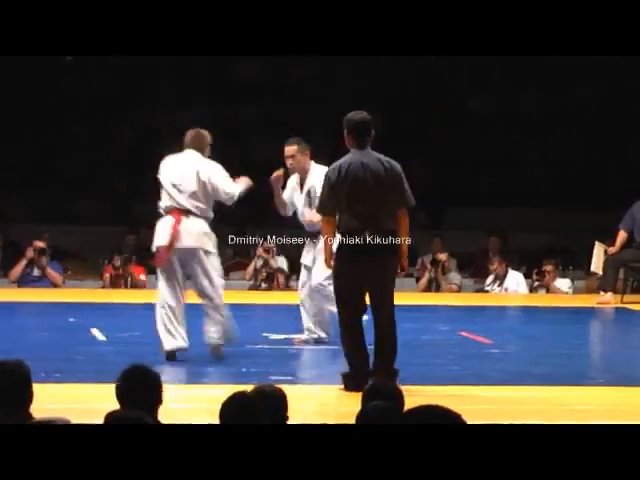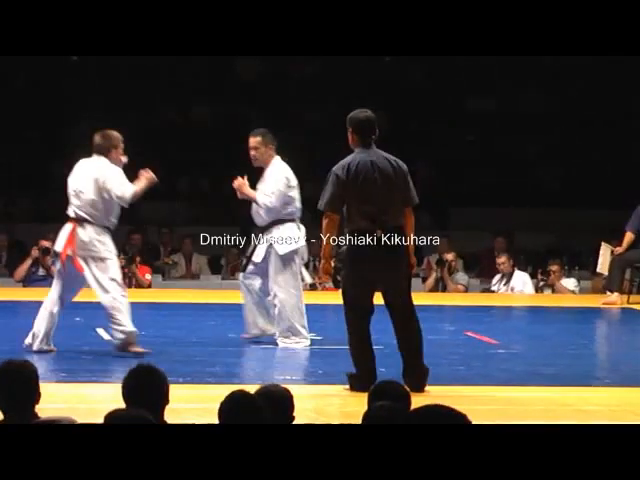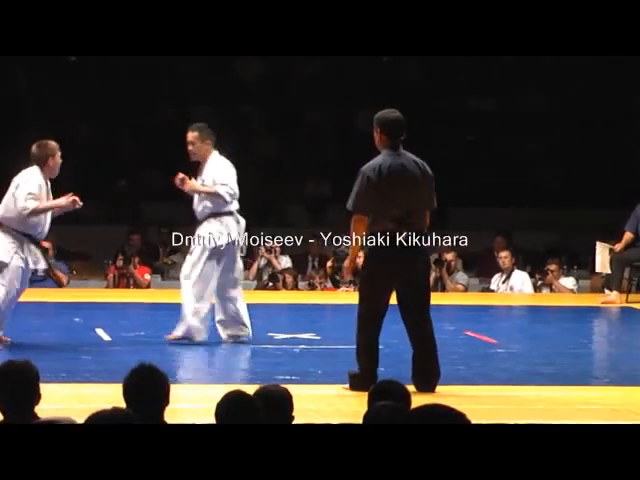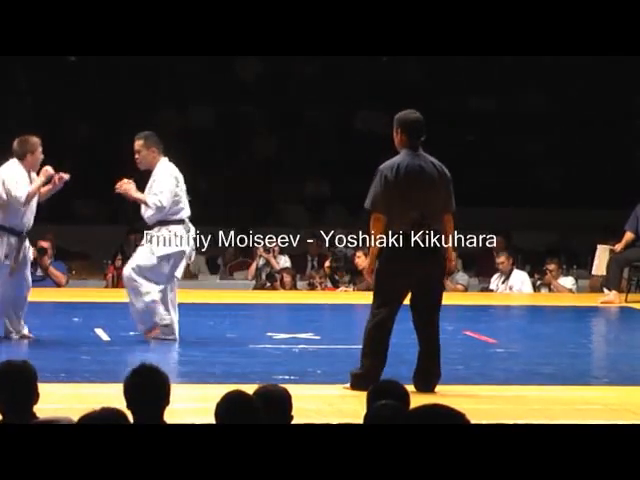
dt=0.4s
person 1, frame 1
left shoulder: (337, 170)
right shoulder: (391, 167)
left elbow: (328, 219)
right elbow: (402, 215)
left wrist: (328, 252)
right wrist: (403, 252)
left hip: (351, 248)
right hip: (384, 247)
left knee: (350, 316)
right knee: (385, 314)
left ankle: (357, 376)
right ankle: (384, 373)
person 1, frame 2
left shoulder: (343, 169)
right shoulder: (396, 165)
left elbow: (331, 218)
right elbow: (408, 212)
left wrist: (326, 257)
right wrist: (409, 249)
left hip: (361, 248)
right hip: (394, 245)
left knee: (358, 316)
right knee: (404, 313)
left ankle: (364, 378)
right ankle: (416, 375)
person 1, frame 3
left shoulder: (371, 170)
right shoulder: (422, 168)
left elbow: (361, 220)
right elbow: (426, 214)
left wrist: (352, 255)
left hip: (382, 250)
right hip: (415, 249)
left knee: (369, 316)
right knee: (418, 317)
left ankle: (364, 377)
right ankle: (426, 378)
person 1, frame 4
left shoulder: (389, 169)
right shoulder: (440, 170)
left elbow: (378, 218)
right elbow: (447, 217)
left wrist: (373, 254)
right wrist: (449, 252)
left hip: (399, 249)
right hip: (431, 250)
left knee: (382, 314)
right knee: (428, 318)
left ankle: (366, 377)
right ankle: (426, 379)
person 2, frame 1
left shoulder: (167, 163)
right shoulder: (208, 166)
right elbow: (228, 195)
right wrist: (241, 183)
left hip: (168, 228)
right hip: (196, 229)
left knee: (169, 291)
right knee: (211, 288)
left ankle: (172, 342)
right ankle: (218, 337)
person 2, frame 2
left shoulder: (83, 165)
right shoulder: (108, 169)
right elbow: (123, 195)
right wrist: (144, 182)
left hip: (71, 234)
right hip: (93, 237)
left knee: (60, 290)
right knee: (113, 289)
left ankle: (39, 339)
right ankle: (126, 337)
person 2, frame 3
left shoulder: (43, 180)
right shoulder: (29, 179)
left elbow: (39, 210)
right elbow: (24, 210)
left wrist: (64, 205)
right wrist: (55, 204)
left hip: (25, 244)
person 2, frame 4
left shoulder: (25, 172)
left elbow: (35, 198)
right elbow: (21, 199)
left wrist: (55, 186)
right wrist: (41, 178)
left hip: (17, 238)
left knee: (20, 287)
person 3, frame 1
left shoulder: (324, 175)
right shoulder: (294, 180)
right elbow: (285, 210)
left wrist: (322, 217)
right wrist: (277, 188)
right hip: (315, 237)
left knee: (321, 283)
right knee: (311, 286)
right ankle: (317, 331)
person 3, frame 2
left shoulder: (278, 172)
right shoulder: (270, 171)
left elbow: (269, 203)
left wrist: (246, 191)
right wrist: (247, 191)
left hip: (282, 236)
right hip: (271, 236)
left knee: (285, 289)
right knee: (251, 279)
left ankle: (295, 337)
right ankle: (261, 326)
person 3, frame 3
left shoulder: (219, 164)
right shoulder: (208, 166)
left elbow: (229, 193)
left wrist: (199, 188)
right wrist: (191, 187)
left hip: (217, 228)
right hip: (221, 228)
left knee: (196, 278)
right knee: (227, 284)
left ankle: (191, 331)
right ankle: (237, 330)
person 3, frame 4
left shoulder: (165, 172)
right shoulder: (160, 172)
left elbow: (160, 206)
right elbow: (152, 206)
left wrist: (134, 194)
right wrist: (133, 192)
left hip: (168, 236)
right hip: (170, 234)
left knee: (133, 272)
right knee: (163, 283)
left ankle: (158, 320)
right ankle: (167, 329)
